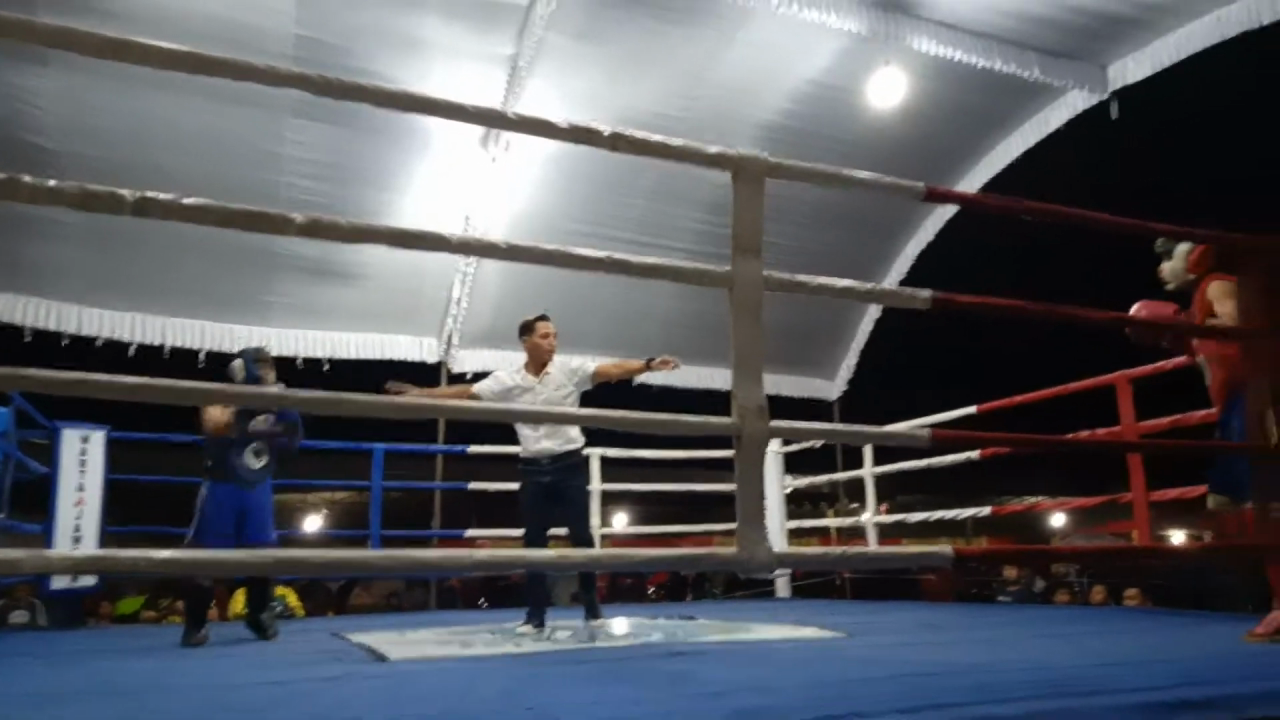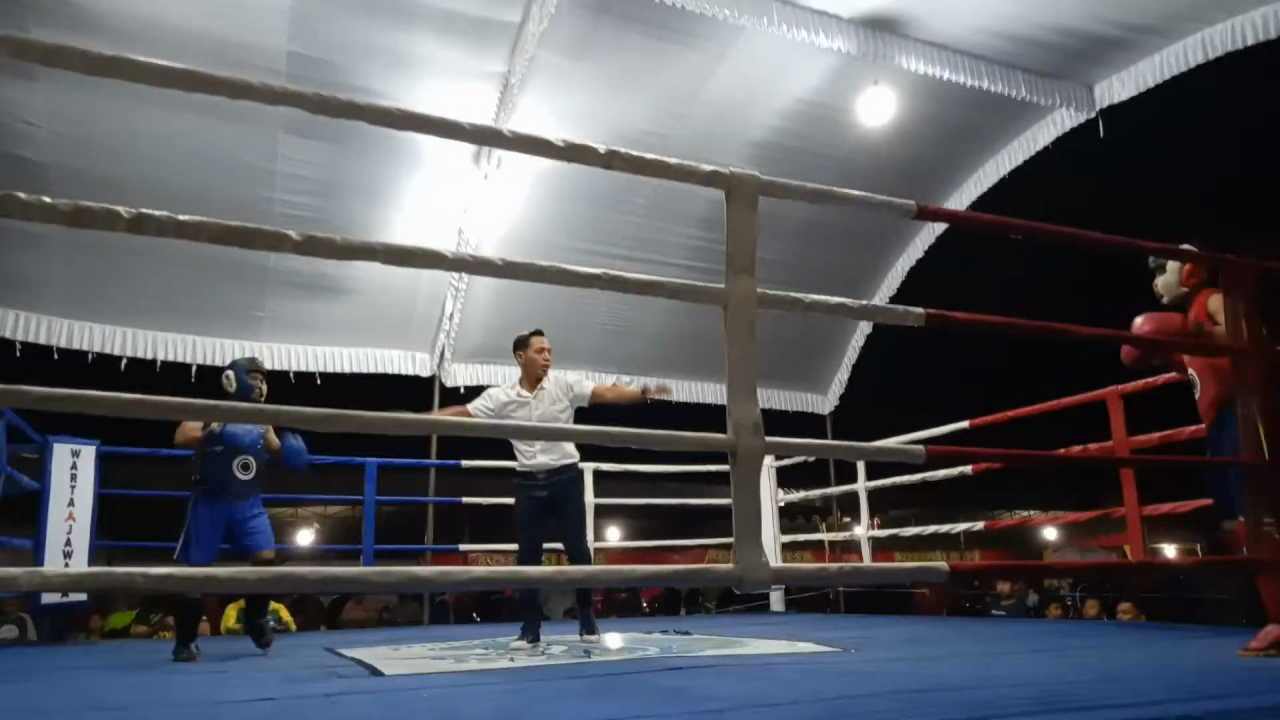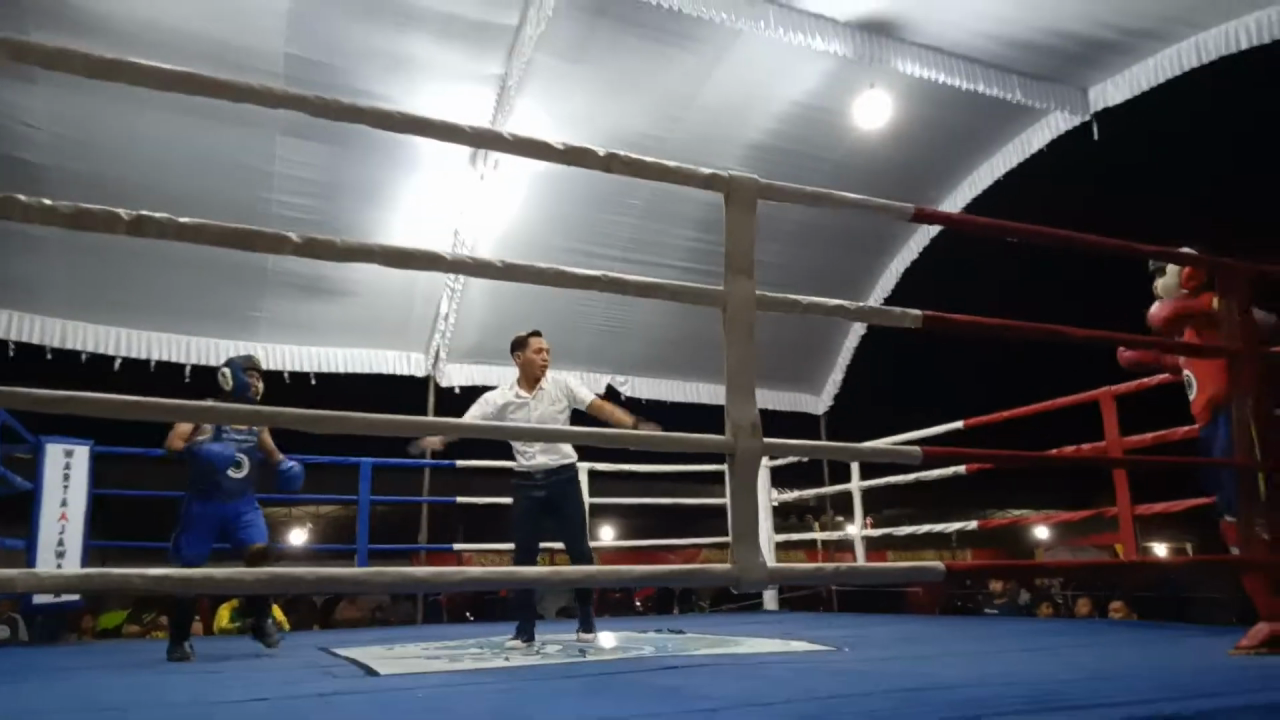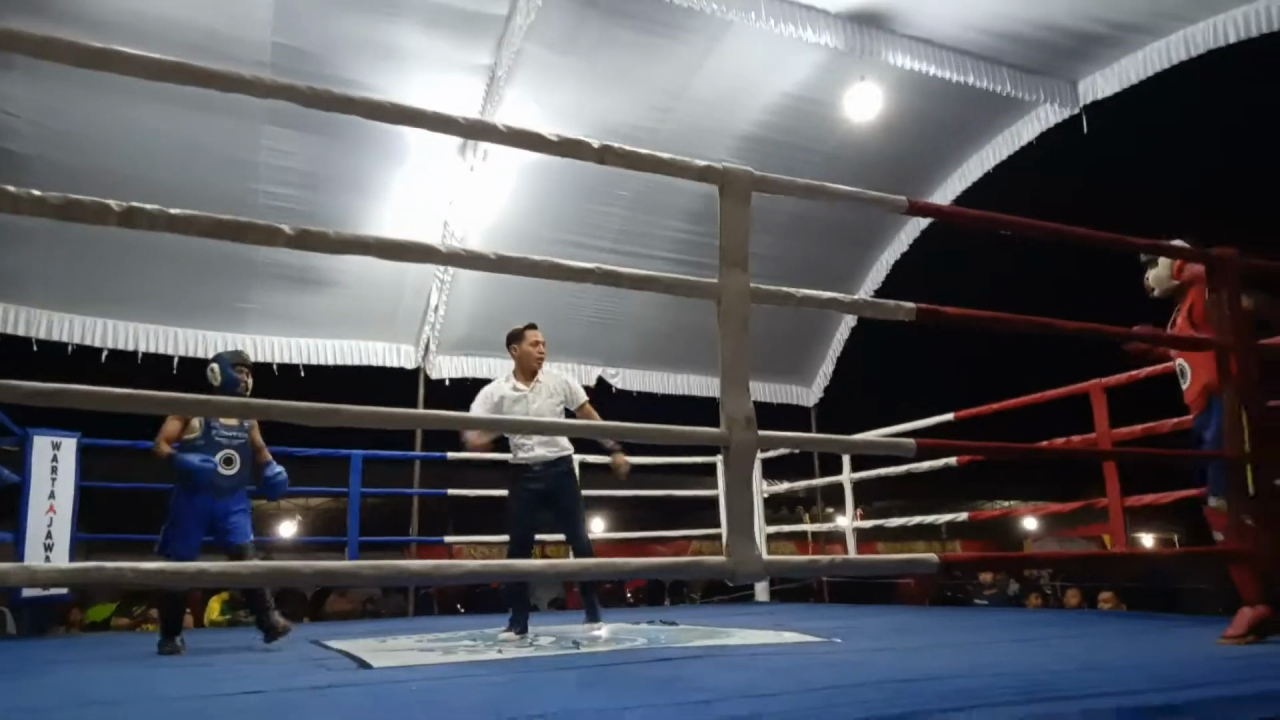
dt=0.1s
person 1, frame 1
left shoulder: (1217, 286)
right shoulder: (1199, 298)
left elbow: (1242, 325)
left wrist: (1179, 319)
right wrist: (1176, 337)
right hip: (1233, 404)
right knee: (1222, 501)
person 1, frame 2
left shoulder: (1213, 301)
right shoulder: (1192, 313)
left wrist: (1192, 332)
right wrist: (1163, 356)
left hip: (1239, 415)
right hip: (1222, 422)
right knee: (1232, 522)
person 1, frame 3
left shoulder: (1212, 303)
right shoulder: (1186, 321)
left elbow: (1268, 325)
left wrist: (1214, 315)
right wrist: (1156, 361)
left hip: (1232, 420)
right hip: (1213, 426)
left knee: (1238, 517)
right knee: (1231, 520)
person 1, frame 4
left shoulder: (1202, 297)
right shoulder: (1179, 315)
left elbow: (1251, 306)
right wrist: (1156, 345)
left hip: (1223, 407)
right hip: (1209, 414)
left knee: (1223, 506)
right knee: (1221, 507)
left ankle: (1255, 605)
person 2, frame 1
left shoulder: (568, 370)
right shoulder: (503, 381)
left elbow: (610, 370)
right elbow: (461, 393)
left wrist: (648, 364)
right wrist: (419, 394)
left hip: (569, 464)
right hip: (533, 469)
left knee: (581, 535)
right knee: (533, 540)
left ankle: (590, 607)
right ankle: (535, 616)
person 2, frame 2
left shoulder: (565, 385)
right shoulder: (501, 397)
left elbow: (607, 393)
right elbow: (464, 412)
left wrist: (645, 392)
left hip: (565, 478)
right hip: (529, 483)
left knee: (578, 551)
right knee: (528, 556)
left ankle: (587, 622)
right ankle: (530, 630)
person 2, frame 3
left shoulder: (562, 386)
right shoulder: (499, 398)
left elbow: (600, 408)
right elbow: (465, 423)
left wrist: (636, 425)
right wrist: (437, 438)
left hip: (562, 477)
right hip: (527, 483)
left knee: (579, 549)
right knee: (525, 556)
left ankle: (586, 622)
right ankle: (525, 629)
person 2, frame 4
left shoulder: (558, 382)
right shoulder: (496, 391)
left elbow: (587, 413)
right elbow: (474, 427)
left wrist: (613, 449)
right wrist: (476, 439)
left hip: (560, 470)
right hip: (524, 476)
left knee: (580, 541)
right knee: (518, 548)
left ankle: (592, 610)
right ankle: (518, 621)
person 3, frame 1
left shoulder: (270, 411)
right shoulder: (223, 402)
left elbow: (287, 445)
right elbow: (212, 426)
left wrist: (287, 424)
right wrist: (244, 412)
left hip: (258, 493)
right hip: (222, 490)
left ankle: (258, 614)
right ankle: (195, 626)
person 3, frame 2
left shoulder: (261, 423)
left elbow: (277, 452)
right elbow: (181, 437)
left wrist: (289, 450)
right wrist: (218, 434)
left hip: (248, 505)
right hip: (210, 503)
left knee: (265, 560)
right knee: (196, 570)
left ankle: (256, 619)
right ankle: (186, 641)
person 3, frame 3
left shoulder: (257, 421)
left elbow: (270, 452)
right elbow: (171, 443)
left wrist: (284, 465)
right wrist: (197, 452)
left hip: (243, 503)
right hip: (204, 502)
left knee: (258, 553)
right knee: (188, 569)
left ankle: (261, 620)
right ankle: (179, 641)
person 3, frame 4
left shoulder: (248, 418)
left elbow: (259, 451)
right elbow: (160, 444)
left wrist: (270, 468)
right wrist: (178, 459)
left hip: (233, 500)
right hip: (193, 499)
left knee: (245, 555)
right knee: (178, 565)
left ankle: (267, 619)
right ankle: (170, 635)
